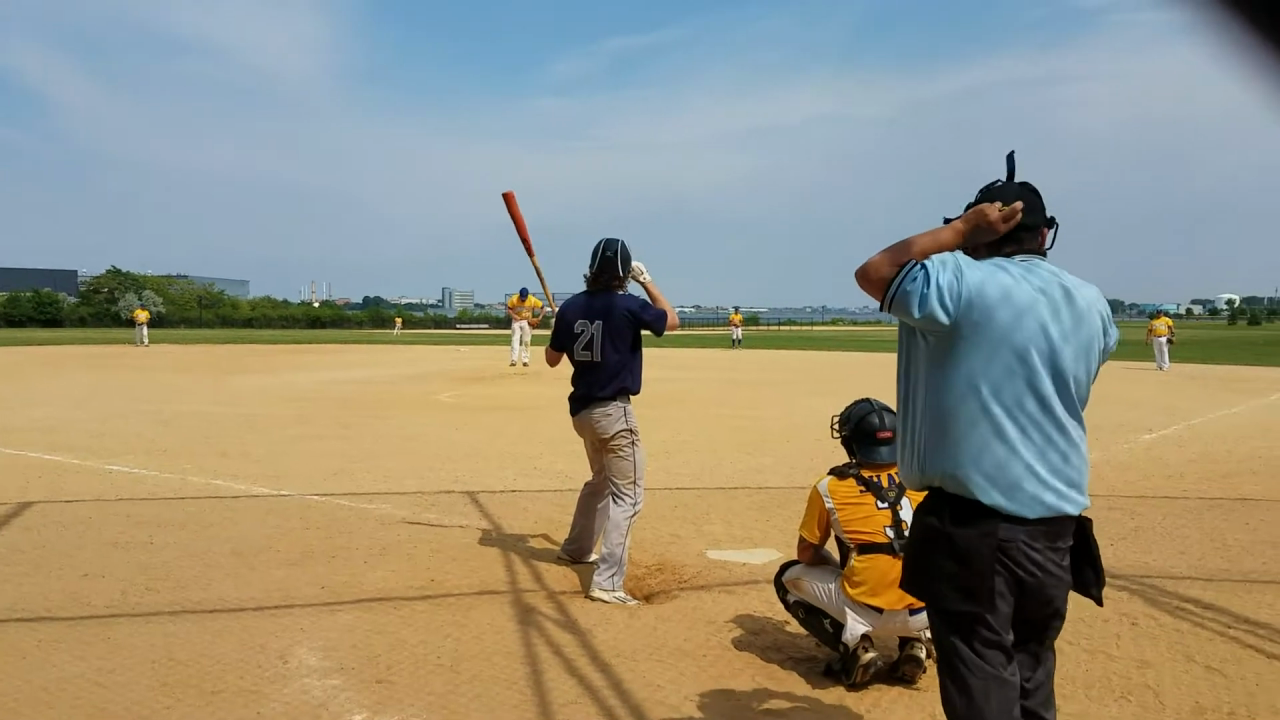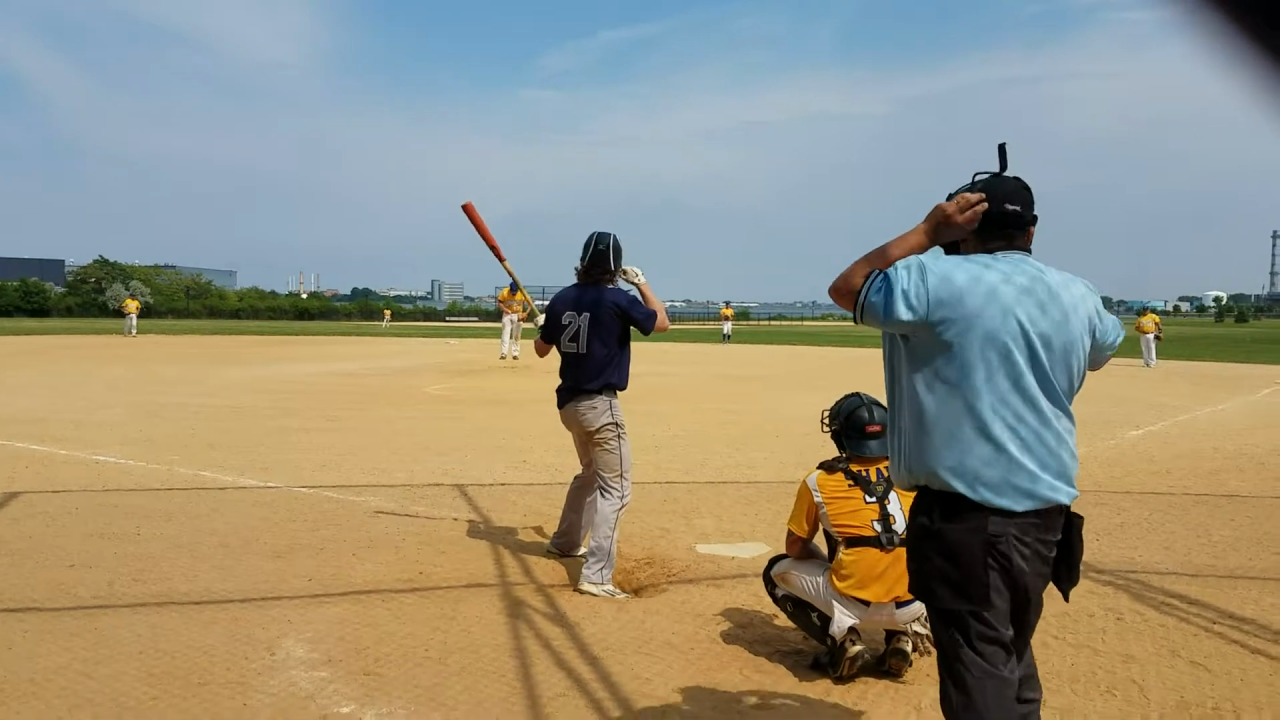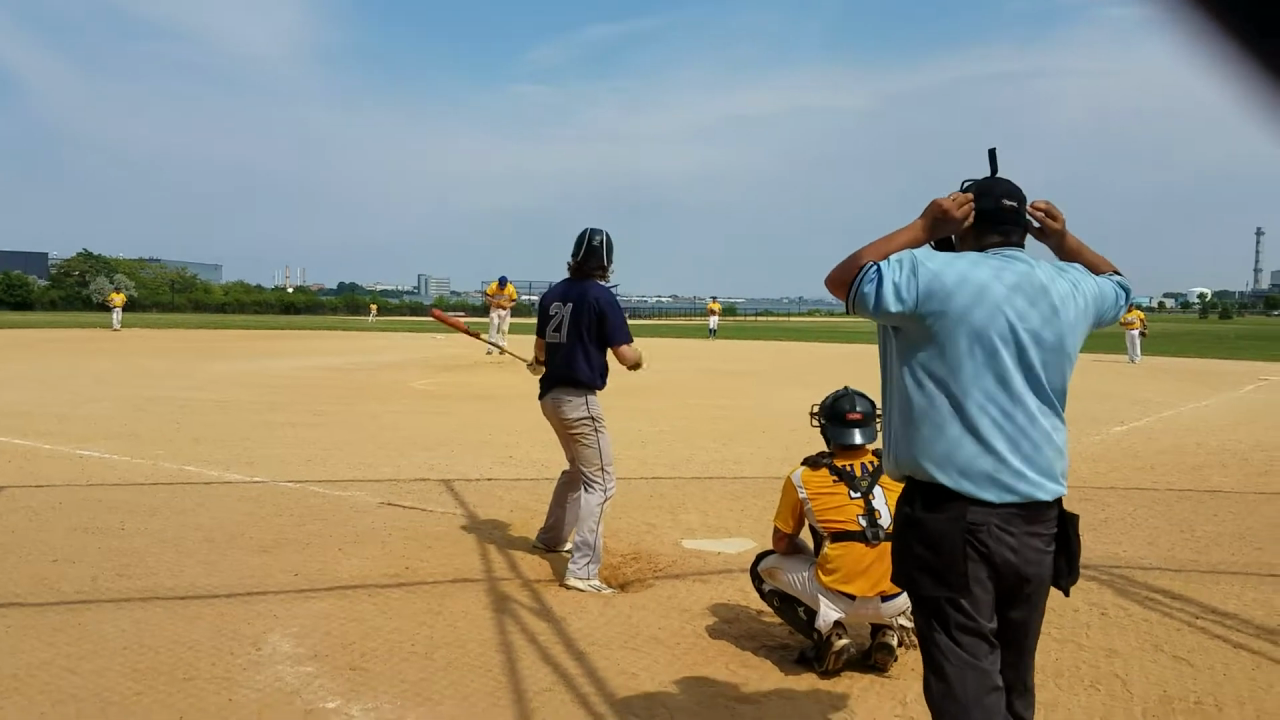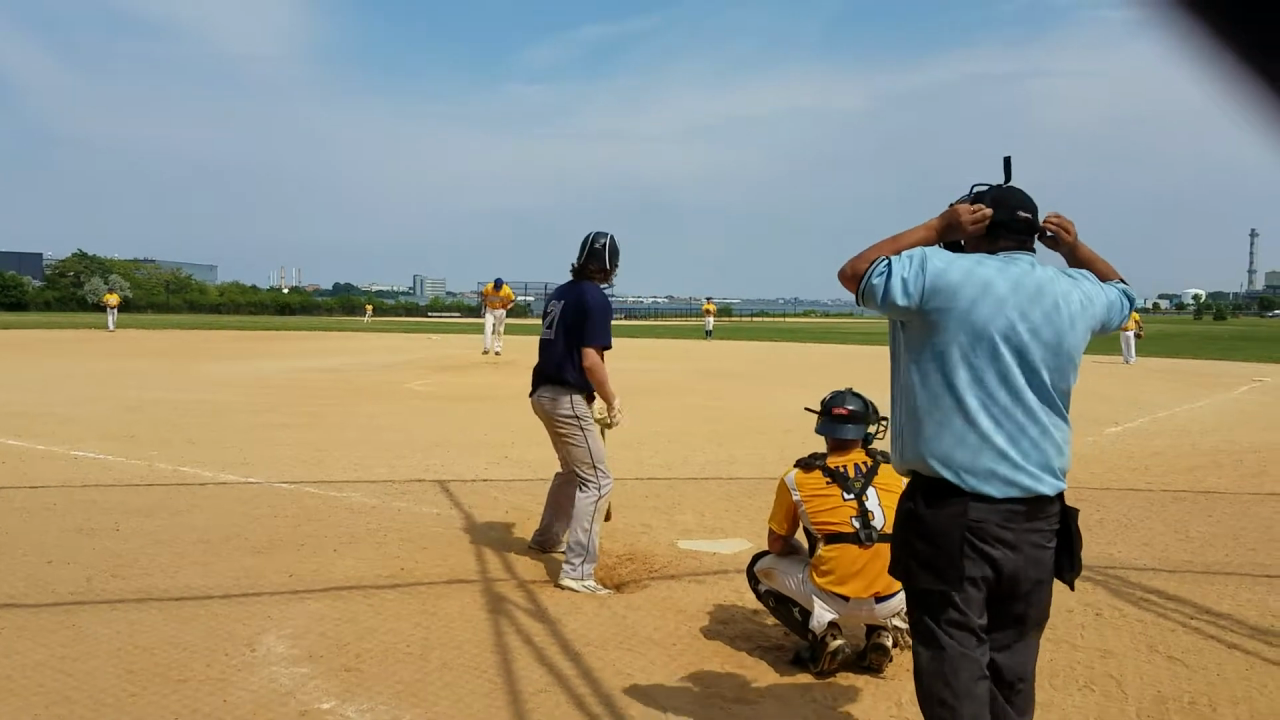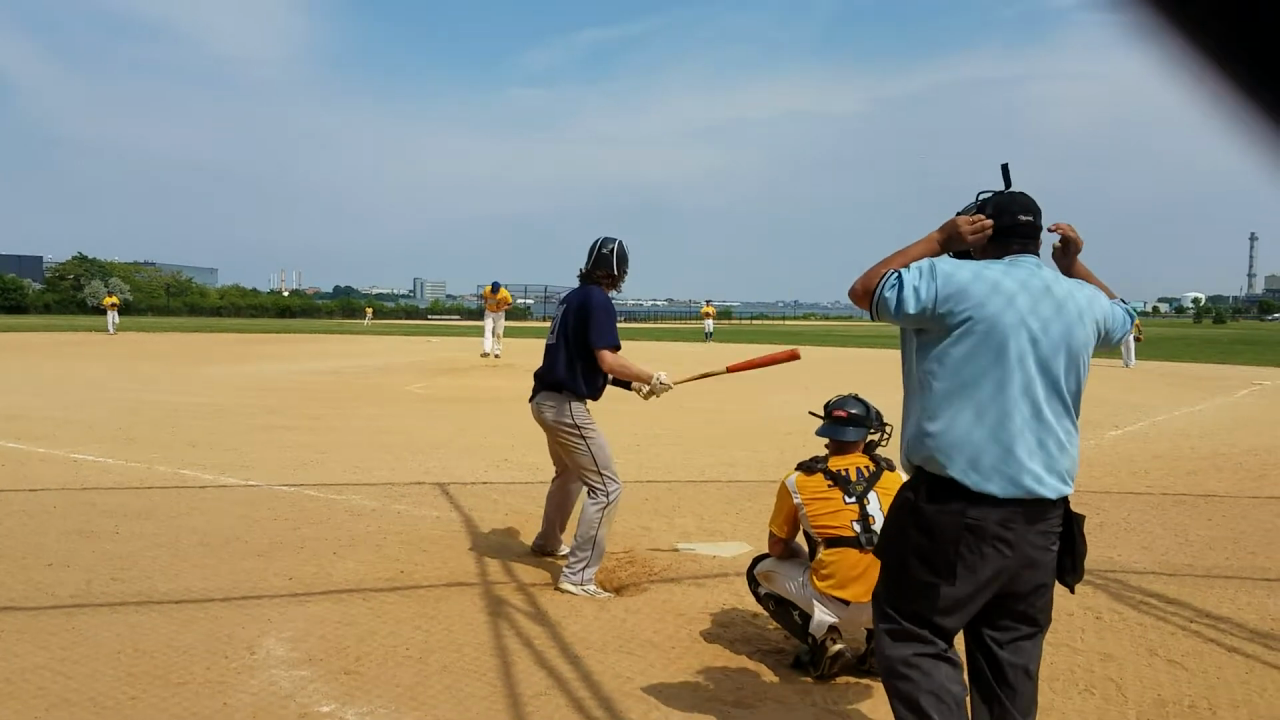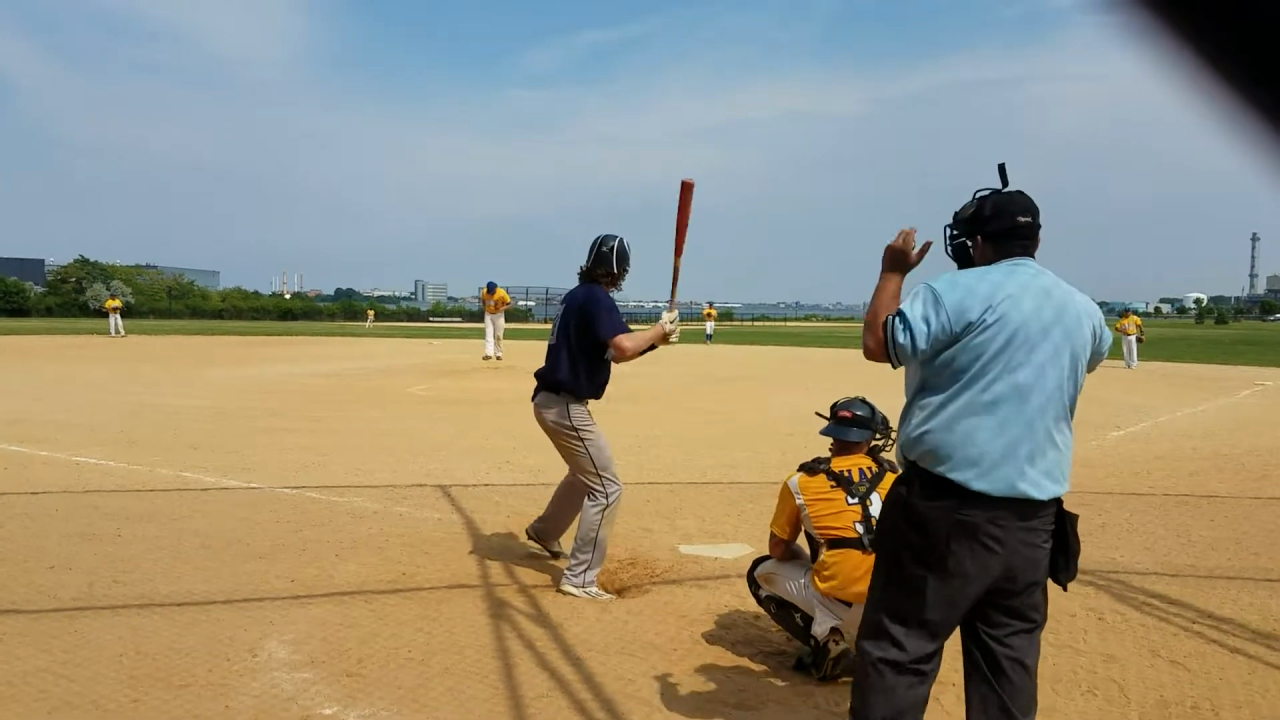
dt=0.3s
person 1, frame 1
left shoulder: (963, 282)
right shoulder: (1090, 300)
left elbow: (872, 273)
left wrist: (960, 232)
left hip: (971, 521)
right hip: (1055, 520)
right knee: (1029, 667)
person 1, frame 2
left shoulder: (937, 280)
right shoulder: (1075, 293)
left elbow: (846, 289)
right elbow: (1105, 345)
left wrist: (927, 233)
left hip: (963, 517)
right hip: (1043, 512)
left knee: (978, 669)
right knee: (1012, 653)
person 1, frame 3
left shoulder: (931, 275)
right shoulder: (1069, 288)
left elbow: (841, 281)
right elbow: (1117, 288)
left wrist: (923, 228)
right wrist: (1063, 241)
left hip: (950, 510)
right hip: (1036, 510)
left knee: (962, 661)
right knee: (1013, 656)
person 1, frame 4
left shoulder: (942, 274)
right shoulder: (1075, 294)
left elbow: (854, 273)
right elbow: (1120, 295)
left wrist: (936, 229)
right wrist: (1074, 250)
left hip: (951, 509)
right hip: (1037, 511)
left knee: (953, 658)
right knee: (1012, 652)
person 1, frame 5
left shoulder: (954, 281)
right shoulder: (1081, 302)
left elbow: (865, 291)
right elbow: (1121, 315)
left wrist: (938, 241)
right wrist: (1074, 264)
left hip: (952, 508)
right hip: (1040, 514)
left knee: (913, 636)
right knee: (1012, 651)
person 1, frame 6
left shoulder: (956, 293)
right shoulder: (1083, 309)
left elbow: (881, 347)
left wrist: (893, 273)
left hip: (945, 507)
right hip: (1031, 516)
left knee: (899, 642)
right knee: (1009, 652)
person 2, frame 1
left shoulder: (570, 307)
right shoulder: (628, 306)
left elbow: (552, 359)
right elbow: (672, 321)
right wrist: (646, 280)
left hip: (582, 409)
right hip: (613, 411)
left knee: (601, 479)
right knee: (627, 495)
left ankle: (575, 549)
right ankle: (607, 582)
person 2, frame 2
left shoulder: (561, 299)
right shoulder: (617, 300)
left elbow: (541, 349)
right elbow: (661, 323)
left wrist: (546, 324)
right wrist: (642, 284)
left hip: (569, 402)
right hip: (599, 404)
left knee: (590, 473)
right knee: (614, 488)
left ankle: (565, 542)
right ankle: (595, 576)
person 2, frame 3
left shoulder: (553, 294)
right shoulder: (601, 297)
left elbow: (540, 346)
right elbow: (626, 355)
left wrist: (537, 363)
right wrist: (639, 361)
left hip: (552, 395)
right hip: (579, 398)
left knee: (578, 469)
right knee: (599, 482)
left ankle: (552, 537)
right ankle: (582, 570)
person 2, frame 4
left shoulder: (560, 293)
right shoulder: (595, 298)
right elbow: (590, 361)
left wrist: (595, 397)
right wrist: (611, 403)
left hip: (544, 392)
right hip: (565, 398)
left knee: (573, 469)
right knee: (596, 481)
left ankle: (548, 537)
right ankle: (577, 571)
person 2, frame 5
left shoulder: (572, 298)
right shoulder: (598, 300)
right elbow: (607, 361)
left wrist: (633, 383)
right wrist: (651, 377)
left hip: (546, 398)
right hip: (566, 405)
left knee: (569, 474)
right knee: (606, 486)
left ankle: (547, 542)
right ankle: (577, 576)
person 2, frame 6
left shoulder: (579, 296)
right shoulder: (596, 298)
left elbow: (615, 351)
right elbow: (623, 347)
left wrist: (655, 338)
right wrist: (660, 325)
left hip: (551, 400)
right hip: (566, 406)
left knee: (584, 474)
right knee: (606, 488)
left ankle: (544, 531)
right ankle: (579, 579)
person 3, frame 1
left shoulder: (829, 488)
left elbow: (807, 554)
left hip: (865, 612)
right hip: (923, 613)
left knee: (789, 576)
left ankle: (854, 647)
right ankle: (914, 643)
person 3, frame 2
left shoulder: (819, 481)
left elbow: (795, 548)
left hip: (854, 604)
right hip: (911, 606)
left knee: (777, 571)
left ankle: (842, 641)
right ankle: (902, 636)
person 3, frame 3
left shoulder: (804, 477)
left elbow: (781, 544)
left hip: (839, 598)
right hip: (896, 601)
left knee: (764, 567)
left ankle: (828, 635)
right ankle: (887, 631)
person 3, frame 4
left shoulder: (798, 477)
right shoulder: (893, 471)
left elbow: (777, 545)
left hip: (834, 600)
right hip: (891, 601)
left knee: (760, 567)
left ankle: (824, 637)
right ankle: (882, 632)
person 3, frame 5
left shoulder: (799, 481)
right shoulder: (894, 476)
left elbow: (777, 548)
left hip: (834, 605)
left knee: (761, 570)
left ankle: (824, 641)
person 3, frame 6
left shoulder: (801, 482)
right shoulder: (895, 477)
left elbow: (778, 550)
left hip: (835, 605)
left knee: (761, 572)
left ankle: (826, 643)
